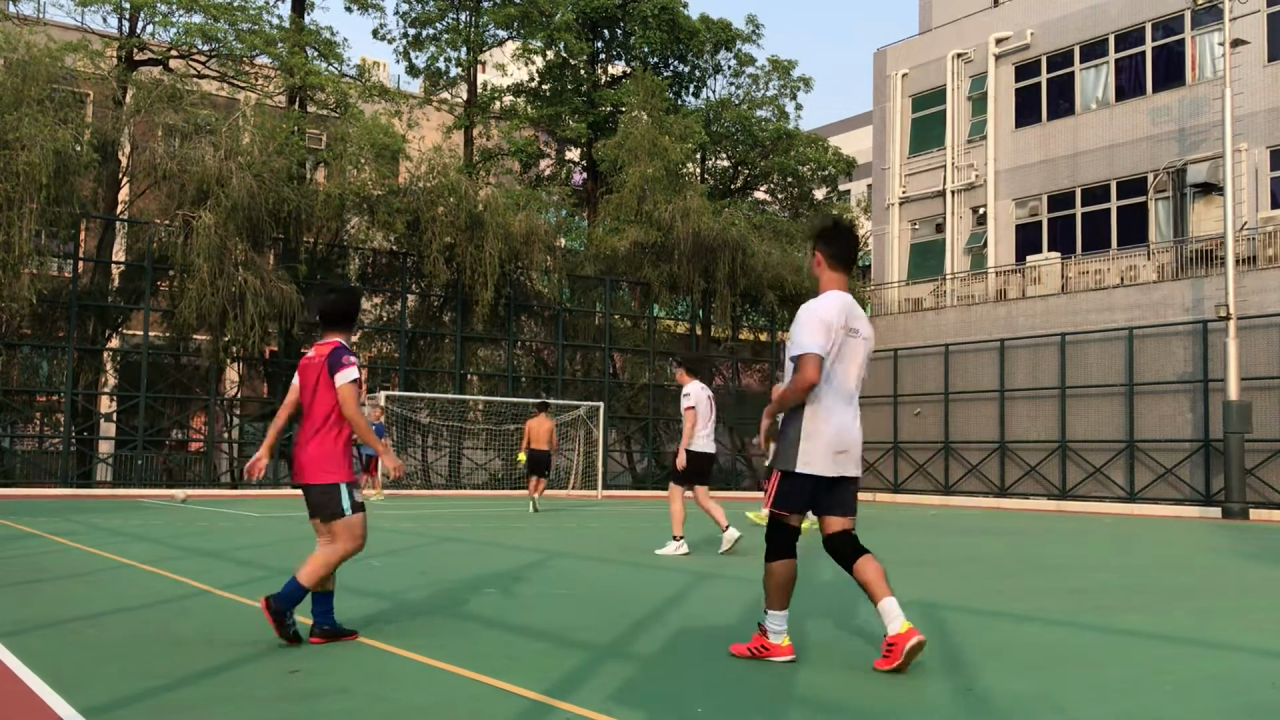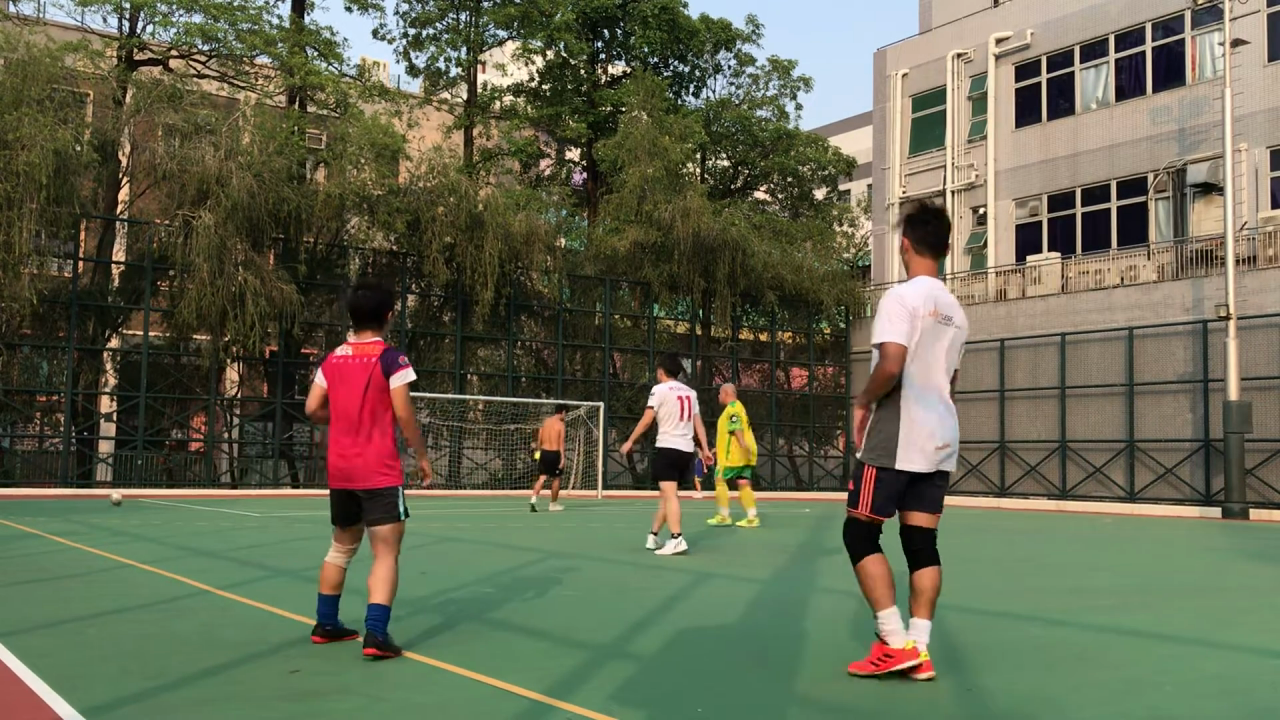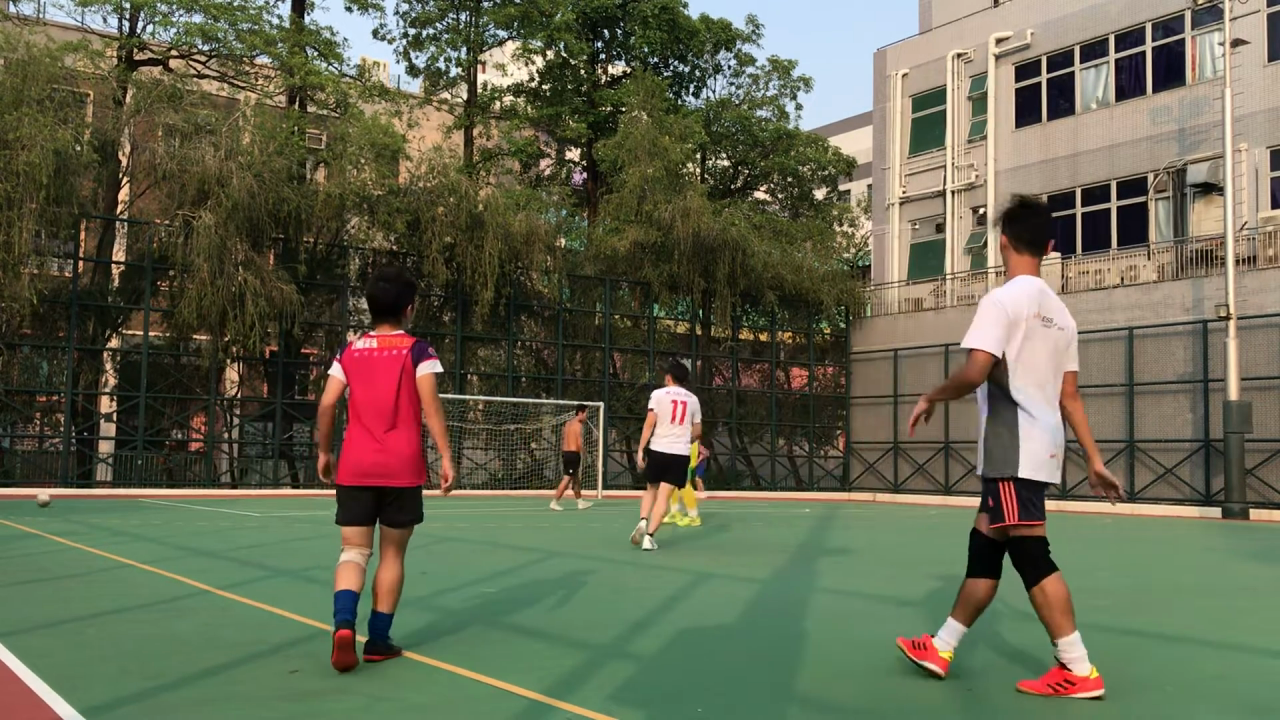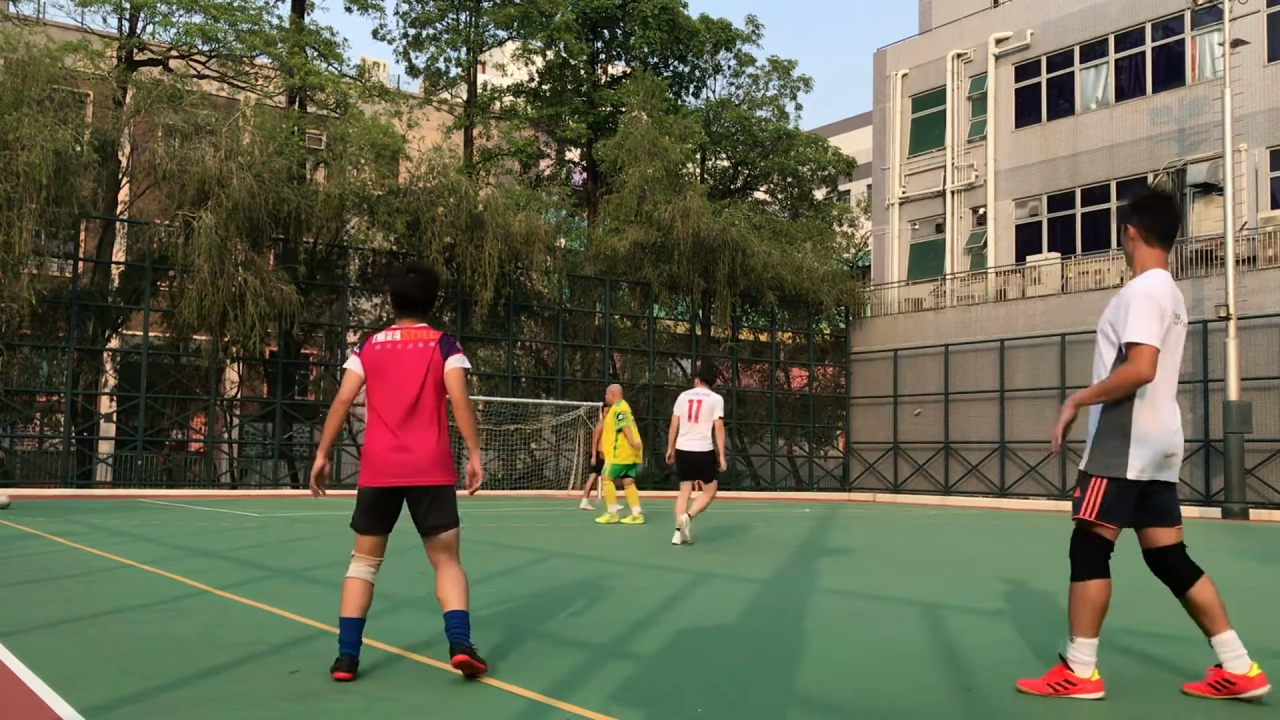
dt=0.4s
person 1, frame 1
left shoulder: (815, 310)
right shoulder: (863, 322)
left elbow: (807, 377)
left wrist: (769, 412)
left hip: (808, 442)
right hip: (846, 445)
left knee: (781, 534)
right knee: (842, 541)
left ankle: (775, 637)
right ankle: (898, 628)
person 1, frame 2
left shoulder: (901, 296)
right shoulder: (954, 311)
left elbow: (890, 364)
left wrist: (862, 403)
left hip: (896, 438)
right hip: (940, 439)
left knee: (859, 533)
right knee: (920, 541)
left ankle: (895, 642)
right ankle: (916, 649)
person 1, frame 3
left shoulder: (1003, 299)
right shoulder: (1061, 313)
left elbow: (975, 373)
right elbow: (1070, 395)
left wrist: (929, 398)
right wrist: (1094, 460)
left hip: (1014, 448)
right hip: (1042, 445)
left knee: (1030, 554)
right knee: (984, 545)
left ankle: (1078, 669)
right ankle: (941, 647)
person 1, frame 4
left shoulder: (1143, 290)
right shoulder: (1171, 295)
left elbow: (1140, 369)
left wrist: (1076, 400)
left hip: (1127, 444)
right hip: (1157, 446)
left knee: (1089, 548)
right knee: (1170, 558)
left ankle: (1080, 670)
right ankle: (1239, 668)
person 2, frame 1
left shoulder: (309, 358)
right shoulder: (342, 355)
left elbow: (287, 408)
right elbow: (351, 412)
left wrist: (265, 450)
right wrist: (384, 452)
left hip: (312, 465)
right hip: (330, 467)
left knee: (332, 541)
right knee: (349, 540)
left ankle: (324, 623)
right ankle: (282, 601)
person 2, frame 2
left shoulder: (333, 358)
right shoulder: (391, 357)
left elbow: (313, 409)
right elbow: (403, 413)
right wrist: (421, 456)
left hip: (340, 470)
right hip: (380, 471)
left knee: (342, 546)
right knee: (386, 552)
left ankle: (326, 623)
right ankle: (376, 634)
person 2, frame 3
left shoulder: (349, 352)
right shoulder: (418, 350)
left elbow: (326, 405)
right elbow: (430, 405)
left wrist: (324, 452)
right wrist: (445, 457)
left hip: (356, 468)
right hip: (404, 469)
left knee: (353, 552)
right knee: (392, 553)
left ankle: (344, 624)
right ankle: (378, 639)
person 2, frame 4
left shoulder: (369, 346)
right shoulder: (445, 345)
left elbow: (342, 400)
right elbow: (459, 400)
left wrist: (322, 455)
right wrist: (474, 454)
left hip: (377, 470)
right hip: (431, 470)
left knee: (364, 561)
right knee: (447, 561)
left ankle: (347, 655)
right ankle: (461, 643)
person 3, frame 1
left shoulder: (689, 390)
right shoulder: (705, 390)
left elbow: (690, 422)
left wrist: (681, 451)
right wrist: (683, 447)
left hip: (693, 450)
right hip: (707, 451)
left knee: (675, 495)
right knee: (703, 498)
left ankle: (678, 542)
right ankle: (728, 530)
person 3, frame 2
left shoulder: (660, 389)
right shoulder: (690, 392)
left elbow: (647, 420)
right elbow: (698, 423)
left wrist: (630, 441)
right wrist: (705, 449)
left hip: (667, 448)
right hip: (686, 450)
left knee: (669, 495)
right knee: (667, 495)
left ankle: (677, 540)
right ankle: (653, 536)
person 3, frame 3
left shoulder: (659, 394)
right shoulder: (693, 399)
left elbow: (649, 424)
right elbow: (697, 431)
left wrist: (640, 450)
left hip: (658, 450)
right hip: (681, 454)
left knee: (651, 492)
right knee: (663, 497)
left ankle: (644, 522)
right ankle: (648, 537)
person 3, frame 4
left shoulder: (683, 396)
right shoulder: (716, 399)
left elbow: (674, 425)
right elbow: (719, 428)
left wrist: (670, 449)
right wrist: (721, 455)
left hip: (682, 448)
right hip: (702, 450)
left knee: (684, 491)
right knee: (710, 490)
left ankle: (679, 532)
right ankle: (688, 516)
